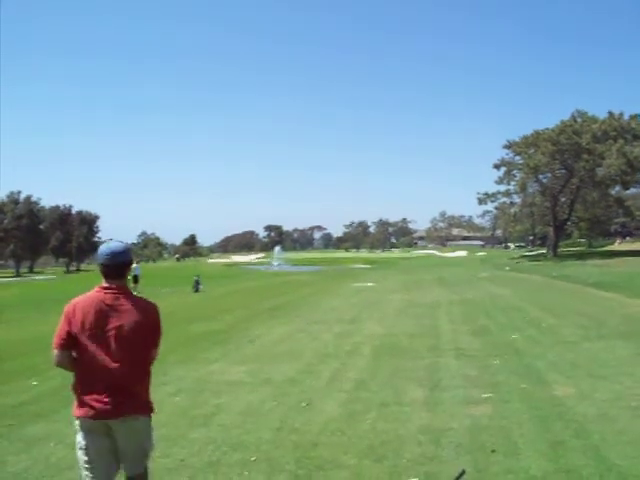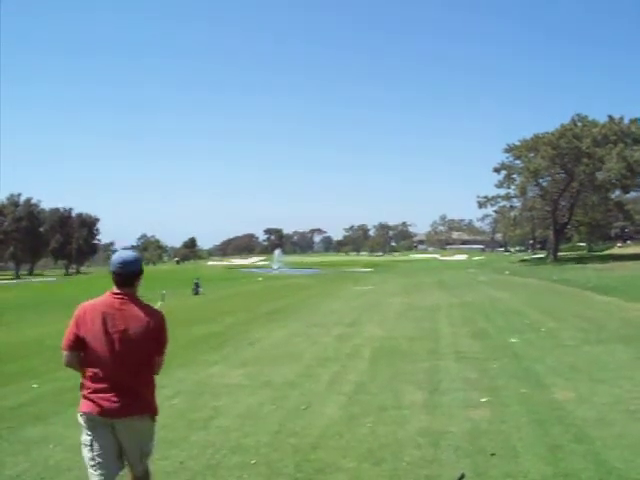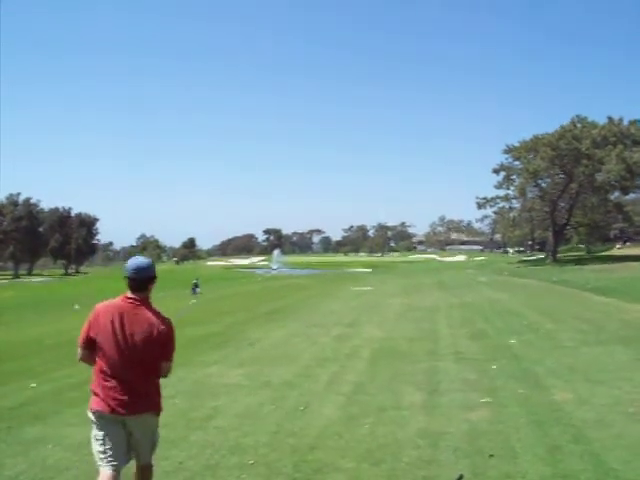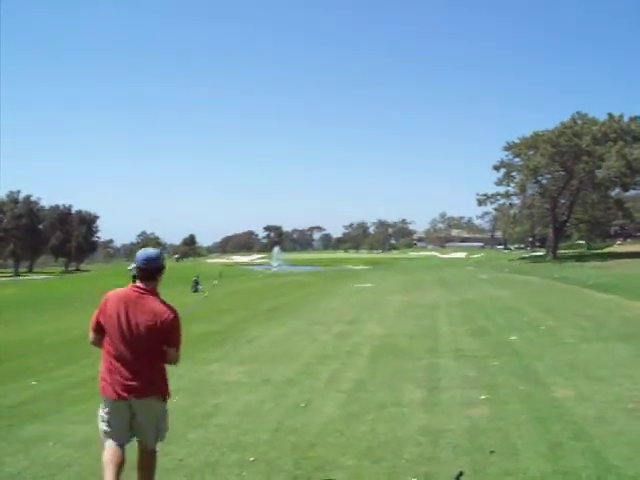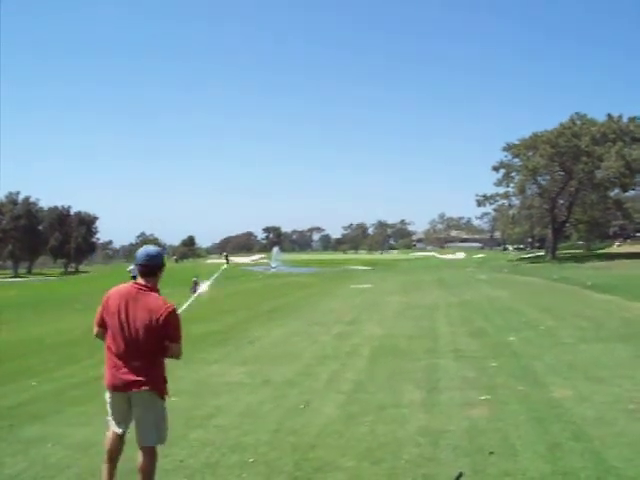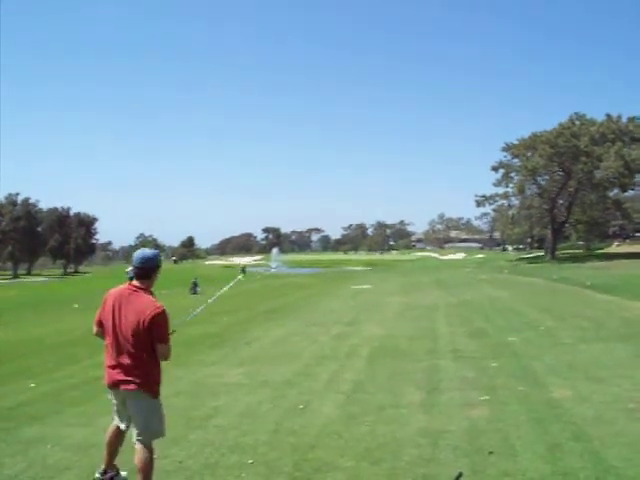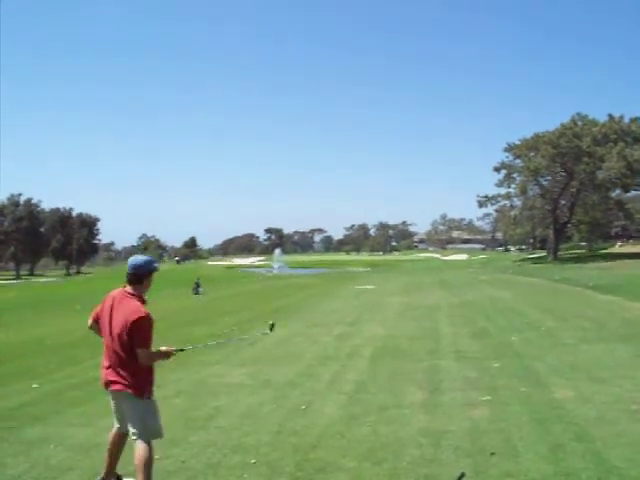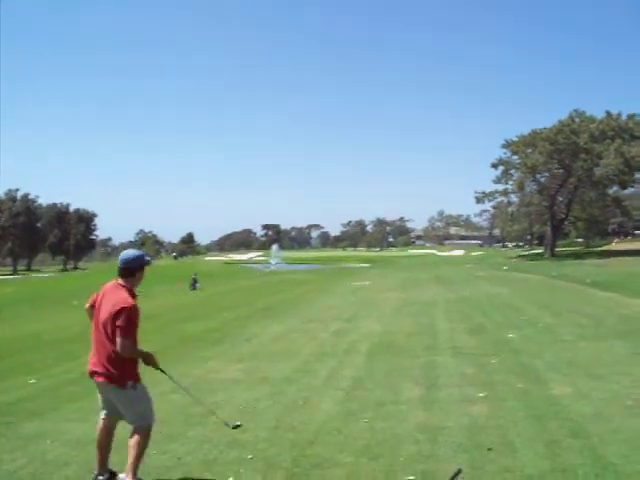
dt=0.2s
person 1, frame 1
left shoulder: (76, 307)
right shoulder: (147, 310)
left elbow: (60, 359)
right elbow: (150, 359)
left hip: (89, 410)
right hip: (132, 407)
person 1, frame 2
left shoulder: (86, 311)
right shoulder: (153, 318)
left elbow: (69, 358)
right elbow: (156, 367)
left hip: (94, 408)
right hip: (137, 408)
person 1, frame 3
left shoulder: (100, 312)
right shoulder: (161, 325)
left elbow: (83, 354)
right elbow: (164, 371)
left hip: (104, 404)
right hip: (144, 405)
right knee: (144, 459)
person 1, frame 4
left shoulder: (110, 299)
right shoulder: (166, 313)
left elbow: (94, 339)
right elbow: (172, 358)
left hip: (113, 387)
right hip: (149, 390)
left knee: (113, 443)
right knee: (148, 445)
person 1, frame 5
left shoulder: (113, 295)
right shoulder: (165, 309)
left elbow: (98, 332)
right elbow: (175, 353)
left hip: (115, 380)
right hip: (147, 384)
left knee: (117, 429)
right knee: (147, 444)
person 1, frame 6
left shoulder: (112, 295)
right shoulder: (155, 310)
left elbow: (98, 330)
right elbow: (164, 354)
right wrist: (164, 345)
left hip: (116, 377)
right hip: (141, 383)
left knee: (120, 423)
right knee: (144, 440)
person 1, frame 7
left shoulder: (112, 297)
right shoulder: (141, 315)
left elbow: (92, 324)
right elbow: (144, 359)
right wrist: (162, 353)
left hip: (113, 378)
right hip: (134, 384)
left knee: (121, 428)
right knee: (145, 439)
person 1, frame 8
left shoulder: (107, 289)
right shoulder: (128, 305)
left elbow: (89, 309)
right elbow: (124, 348)
right wrist: (146, 356)
left hip: (100, 368)
right hip: (120, 375)
left knee: (107, 420)
right knee: (144, 424)
